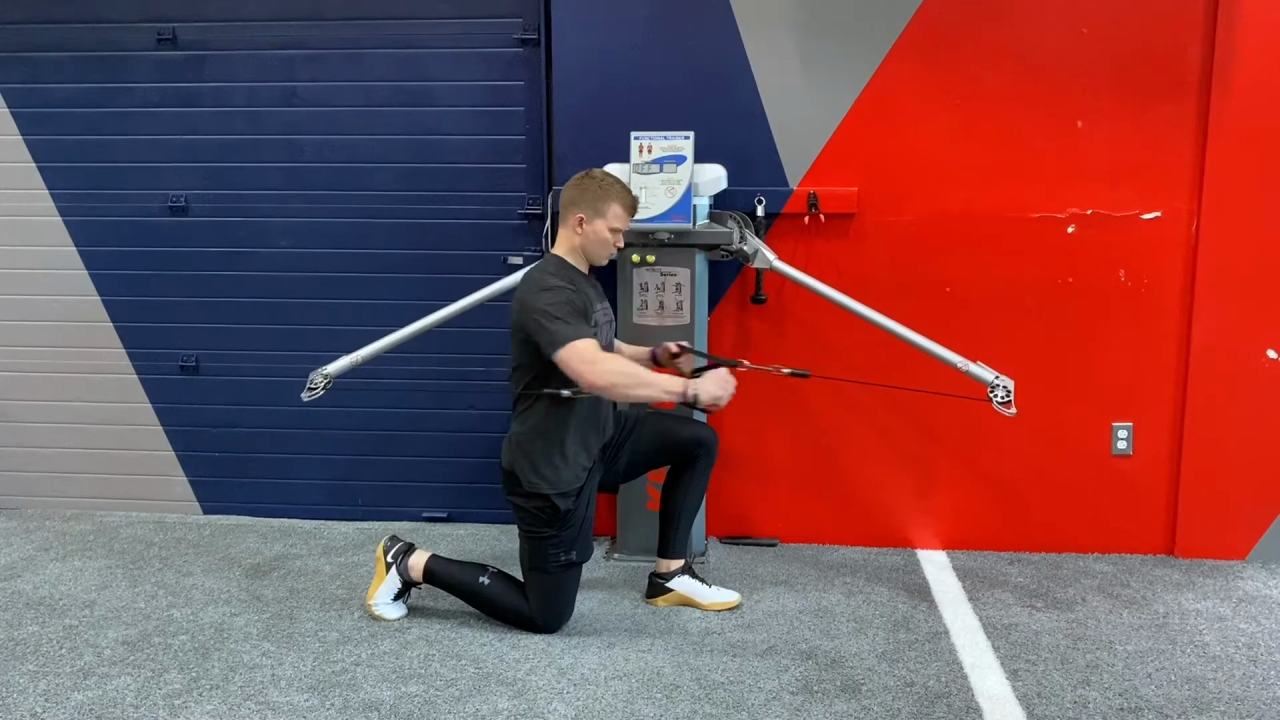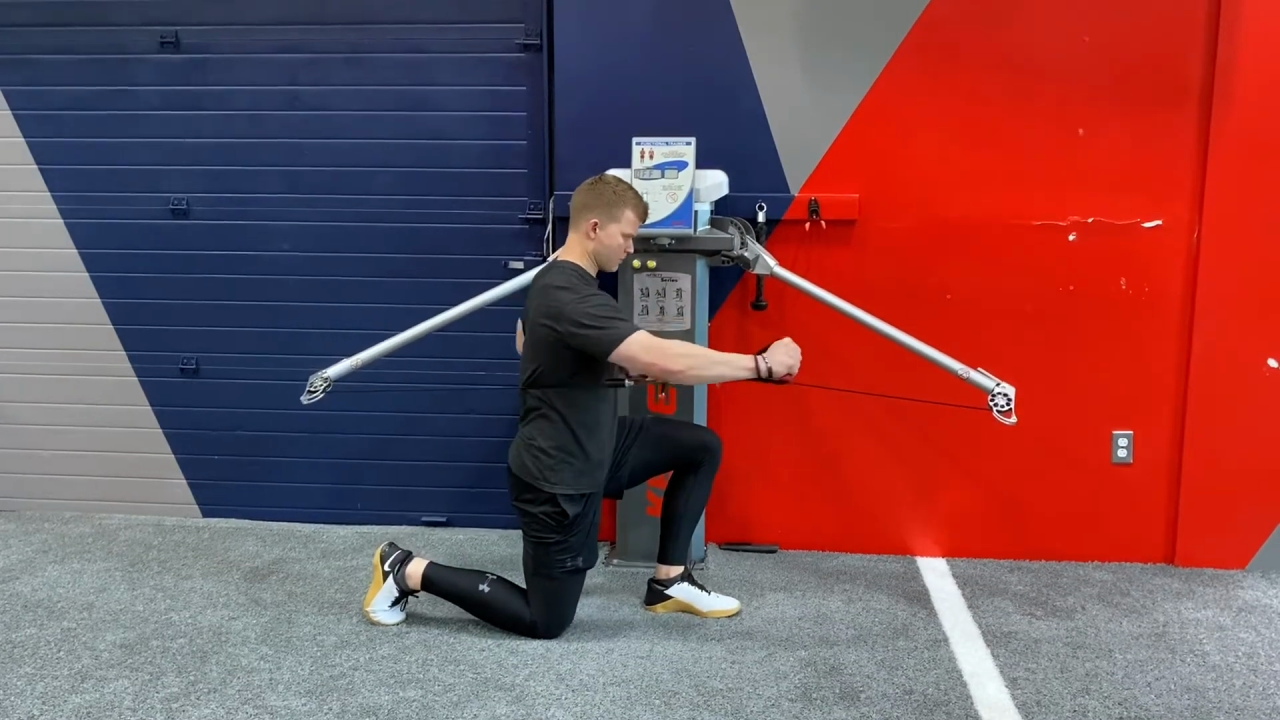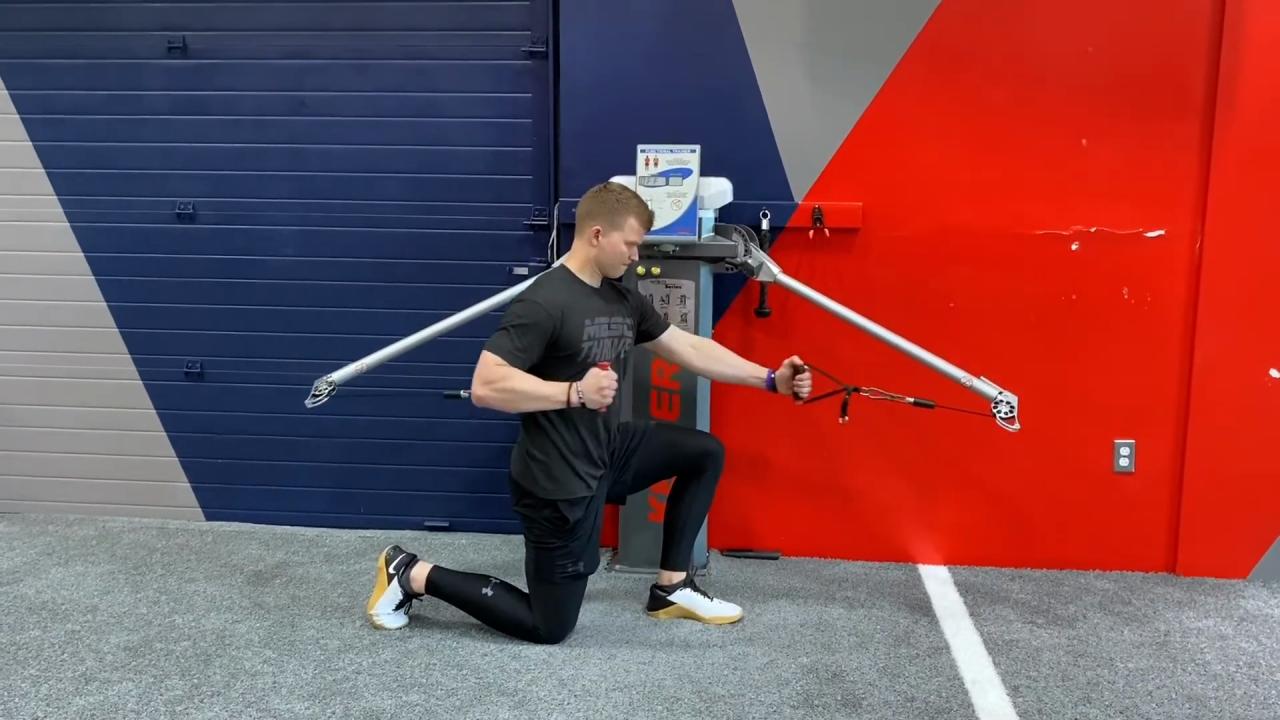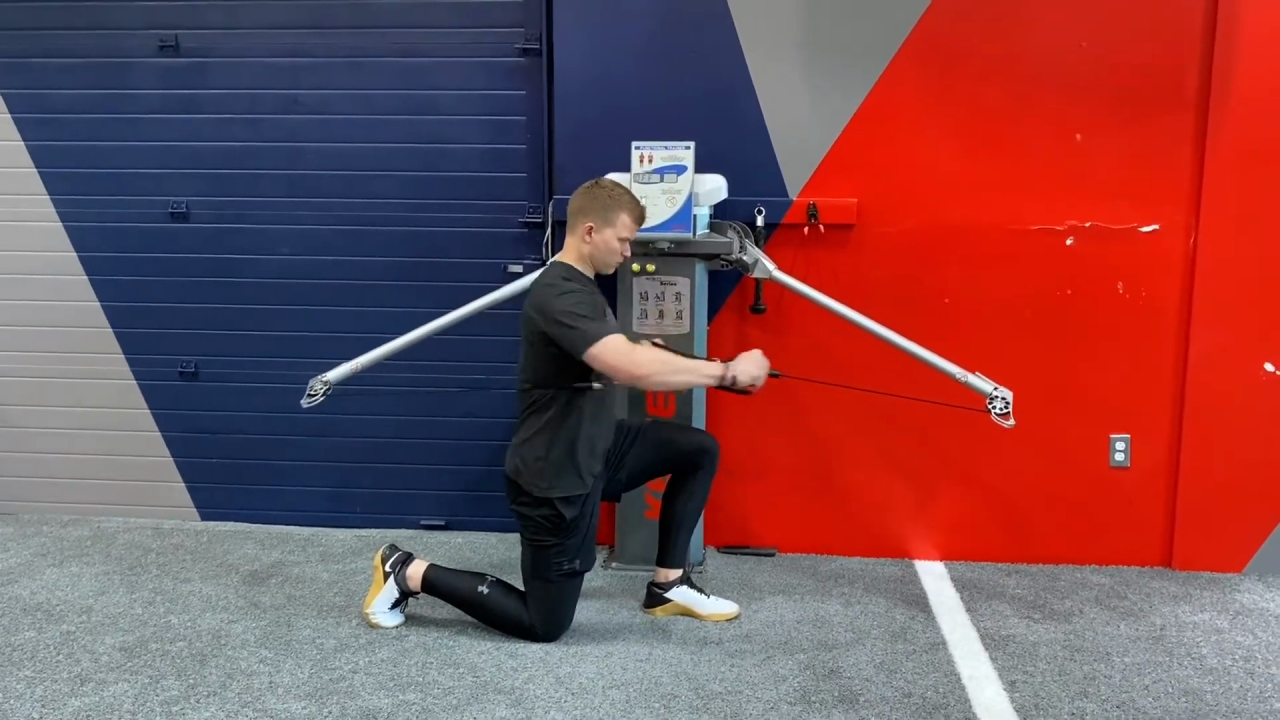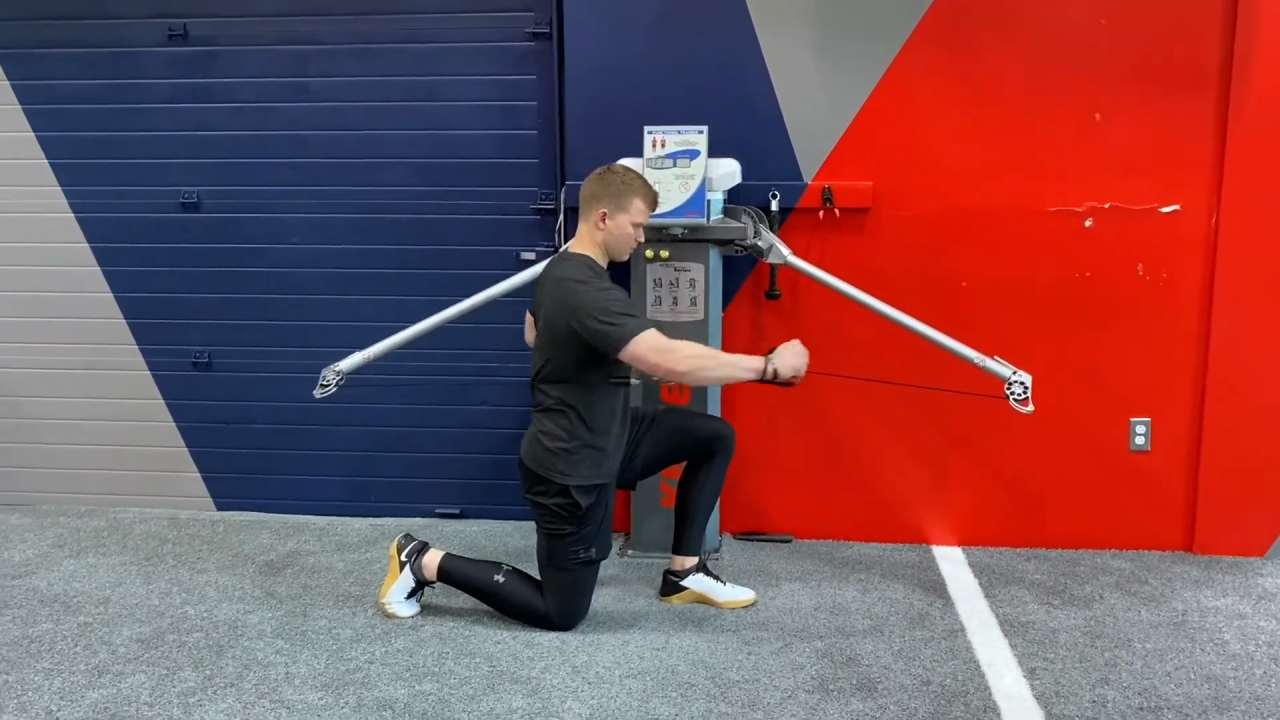
dt=1s
person 1, frame 1
left shoulder: (585, 281)
right shoulder: (546, 291)
right elbow: (594, 372)
left wrist: (653, 356)
right wrist: (692, 390)
left hip: (598, 438)
right hip: (550, 469)
left knee: (698, 441)
right knee: (546, 616)
left ankle: (669, 575)
right ankle: (410, 564)
person 1, frame 2
left shoulder: (555, 278)
right shoulder: (572, 300)
left elbow: (524, 341)
right elbow: (662, 361)
left wrist: (613, 361)
right wrist: (762, 364)
left hip: (593, 448)
right hip: (557, 477)
left knee: (702, 447)
right knee: (546, 621)
left ankle: (668, 582)
right ankle: (409, 571)
person 1, frame 3
left shoulder: (622, 298)
right shoulder: (544, 303)
left elbow: (688, 349)
right elbow: (487, 387)
left wrist: (770, 379)
right wrist: (575, 392)
left hip: (606, 453)
right hip: (557, 481)
left knee: (704, 453)
right knee: (548, 626)
left ankle: (671, 588)
right ankle: (412, 575)
person 1, frame 4
left shoulder: (582, 285)
right shoulder: (561, 296)
right elbow: (630, 366)
left wrist: (649, 354)
right wrist: (727, 372)
left hip: (596, 450)
right hip: (555, 478)
left knee: (699, 450)
right knee: (545, 625)
left ankle: (667, 585)
right ankle: (409, 573)
person 1, frame 5
left shoulder: (564, 269)
right shoulder: (585, 292)
left elbow: (533, 332)
right elbow: (671, 362)
right wrist: (770, 365)
left hip: (606, 438)
right hip: (571, 468)
left knee: (714, 437)
right knee: (561, 613)
left ankle: (684, 574)
right ankle: (426, 563)
